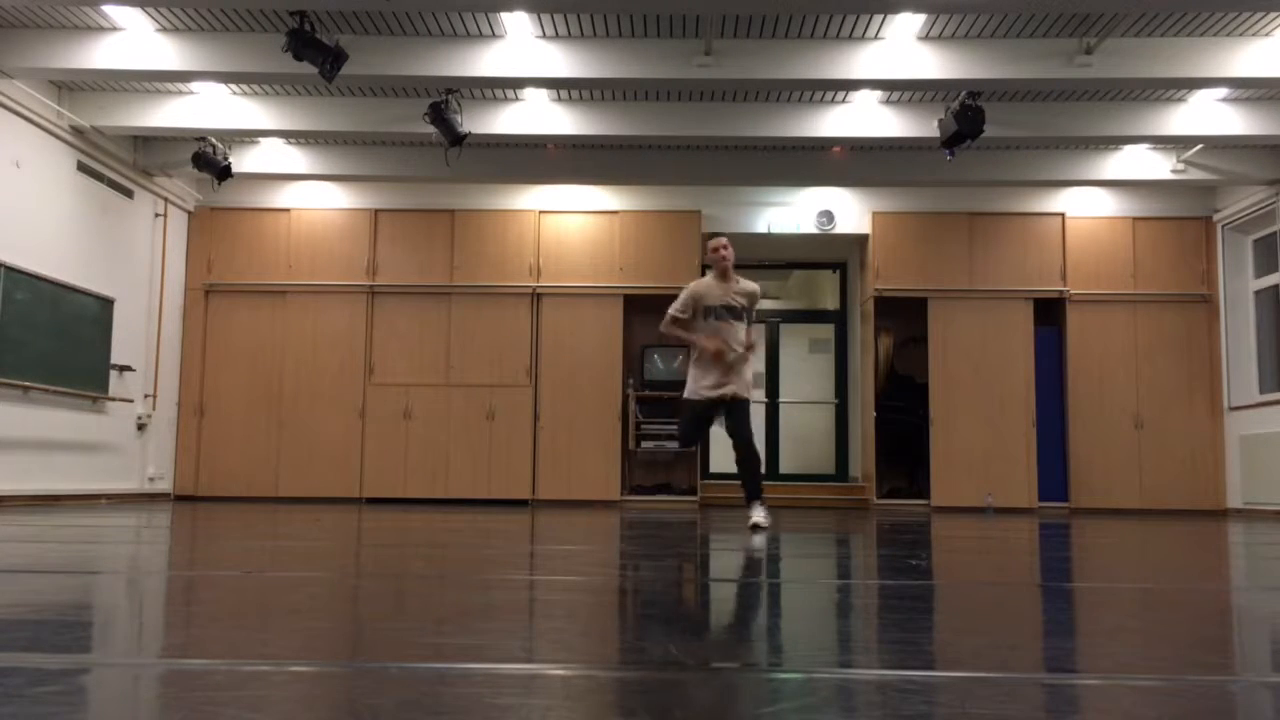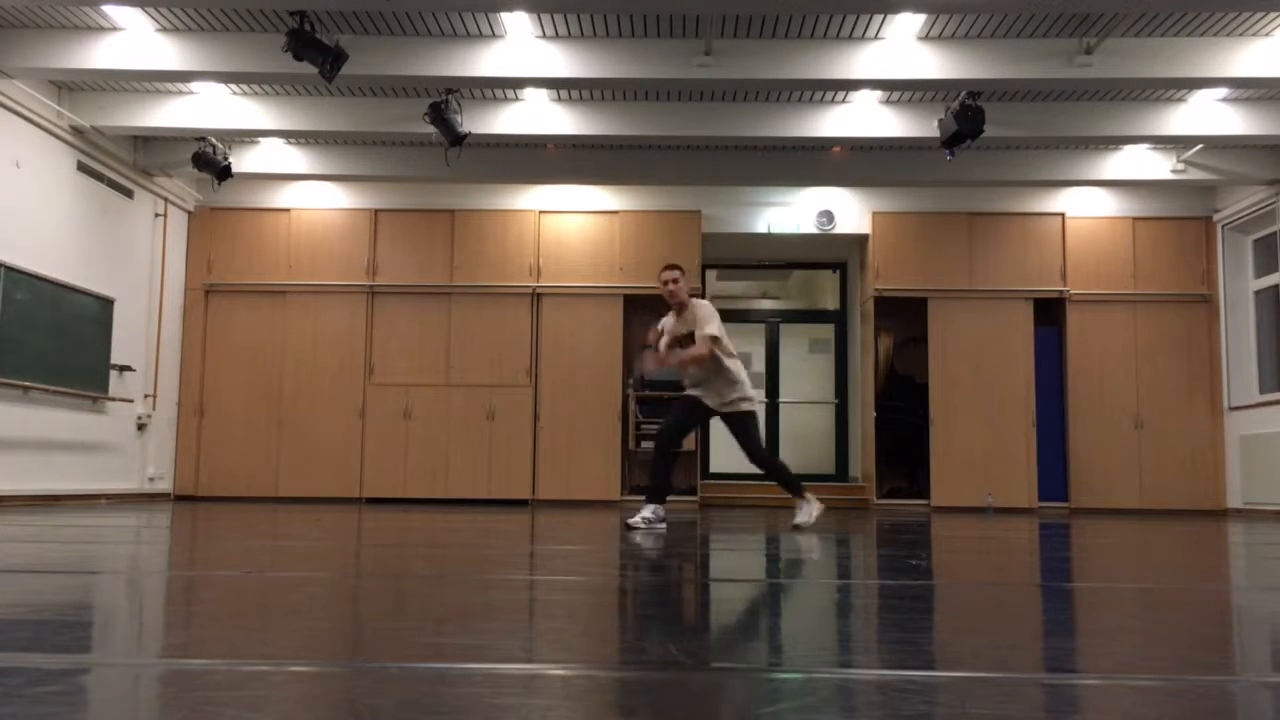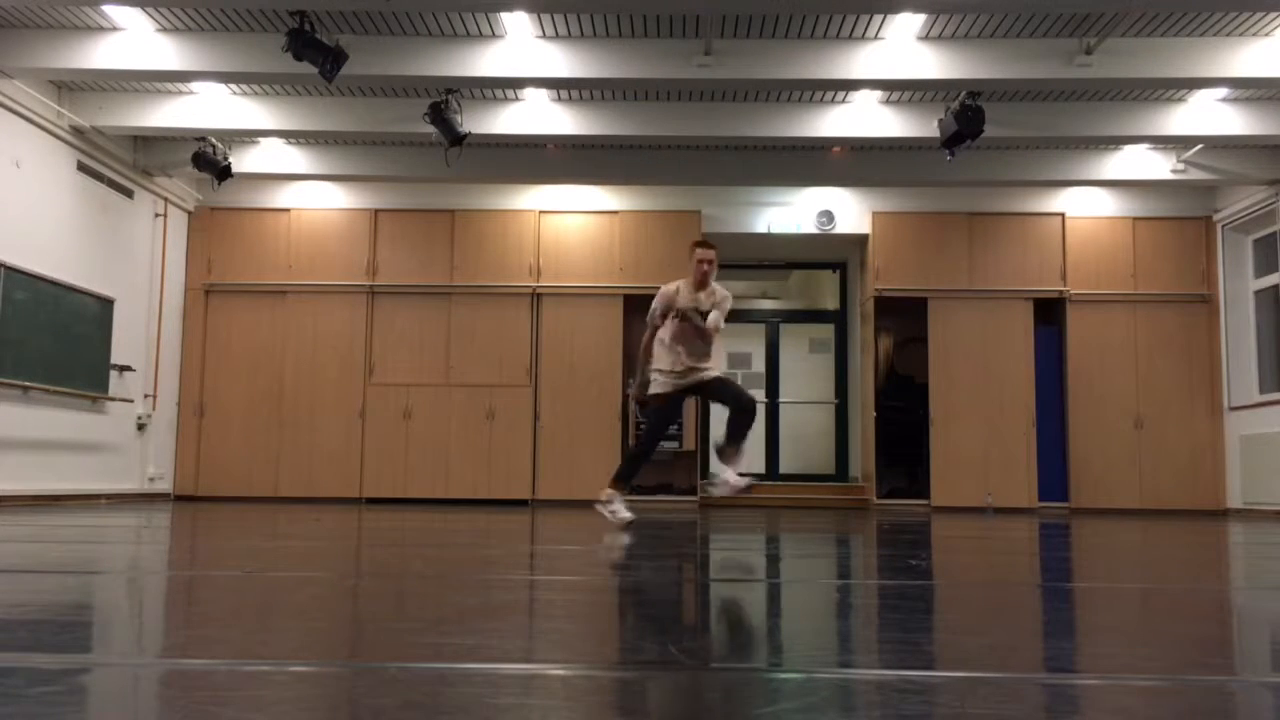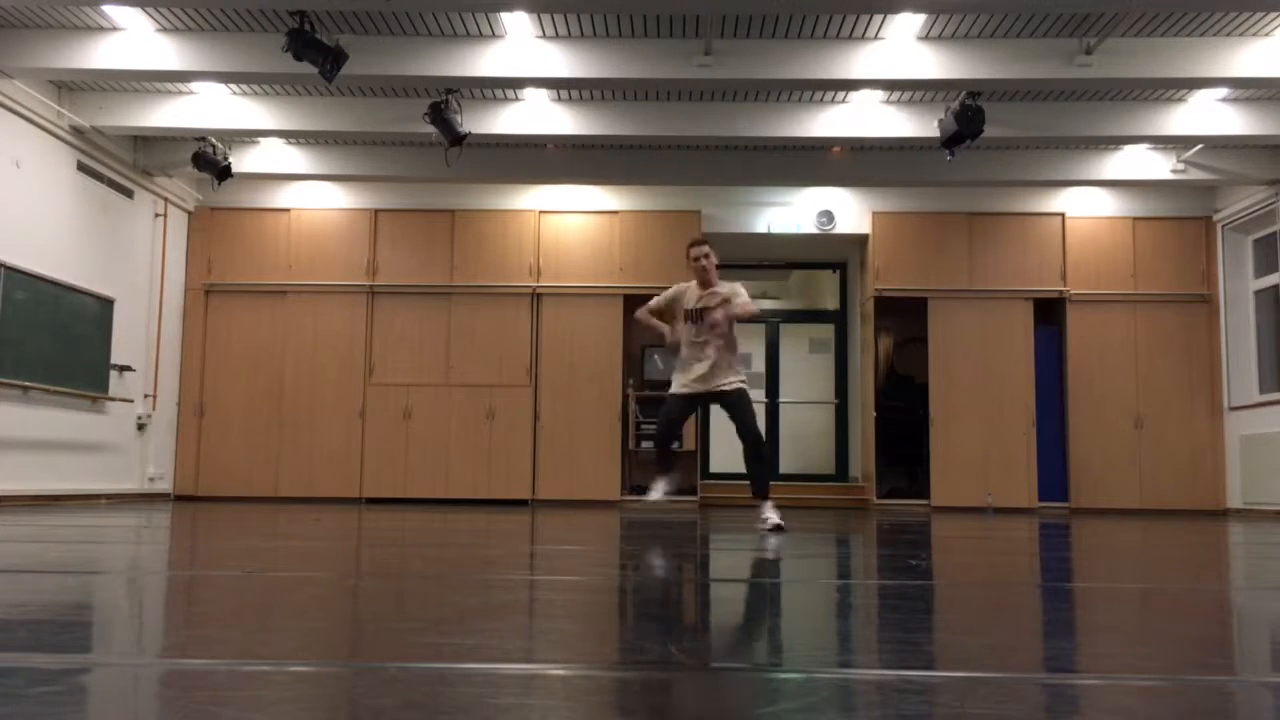
dt=0.3s
person 1, frame 1
left shoulder: (751, 290)
right shoulder: (697, 289)
right elbow: (667, 327)
left wrist: (751, 340)
right wrist: (701, 342)
left hip: (737, 379)
right hip: (703, 377)
left knee: (742, 439)
right knee: (688, 439)
left ankle: (755, 505)
person 1, frame 2
left shoulder: (703, 311)
right shoulder: (667, 323)
left elbow: (706, 351)
right elbow: (656, 361)
left wrist: (669, 357)
right wrist: (652, 346)
left hip: (733, 392)
right hip: (699, 391)
left knee: (757, 454)
right knee: (667, 440)
left ankle: (804, 499)
right ankle: (654, 509)
person 1, frame 3
left shoulder: (722, 297)
right shoulder: (669, 293)
left elbow: (709, 335)
right elbow: (649, 334)
left wrist: (689, 316)
right wrist: (640, 378)
left hip: (704, 371)
right hip: (666, 376)
left knee: (746, 405)
right knee: (650, 438)
left ankle: (728, 465)
right ankle: (613, 494)
person 1, frame 4
left shoulder: (733, 290)
right shoulder: (679, 293)
left elbow: (749, 312)
right elbow: (643, 313)
left wrist: (724, 314)
right wrist: (665, 329)
left hip: (726, 378)
right hip: (688, 378)
left knee: (752, 436)
right knee: (664, 434)
left ankle: (767, 506)
right ankle: (663, 476)
